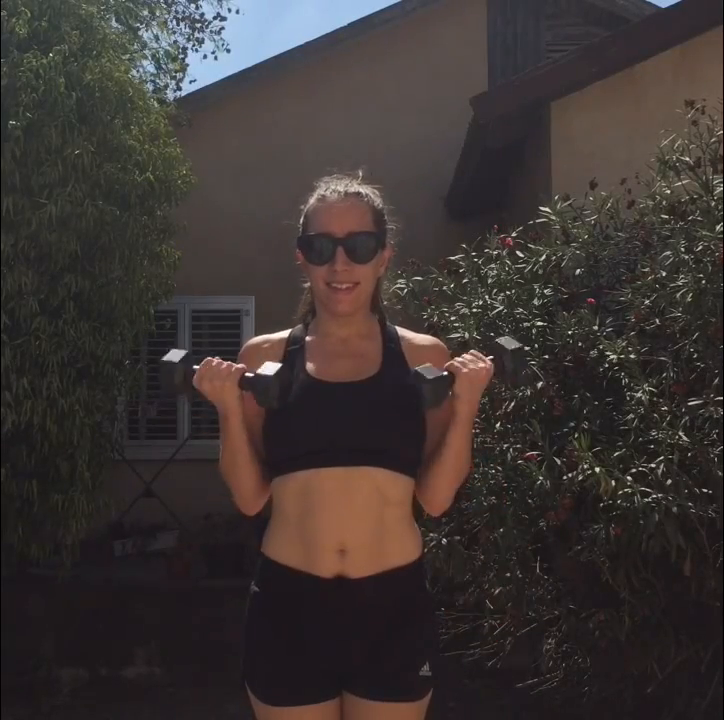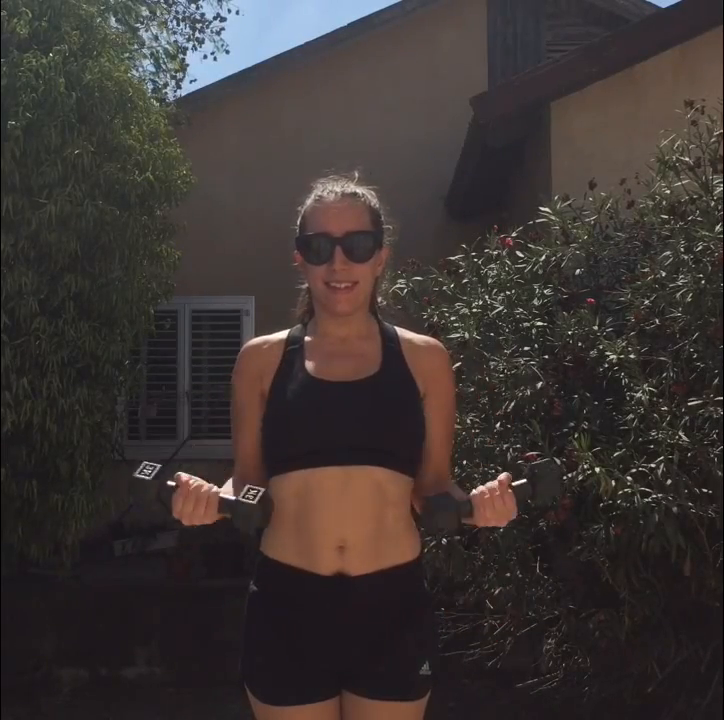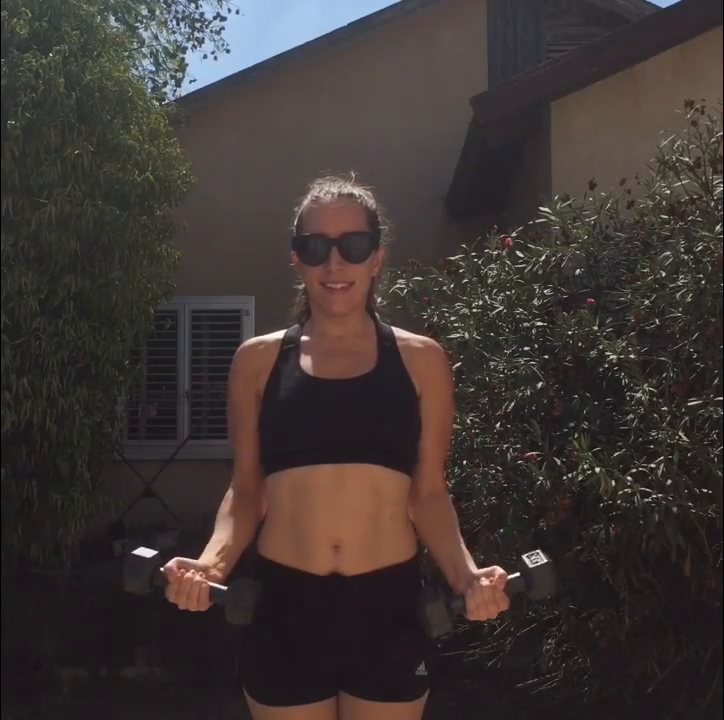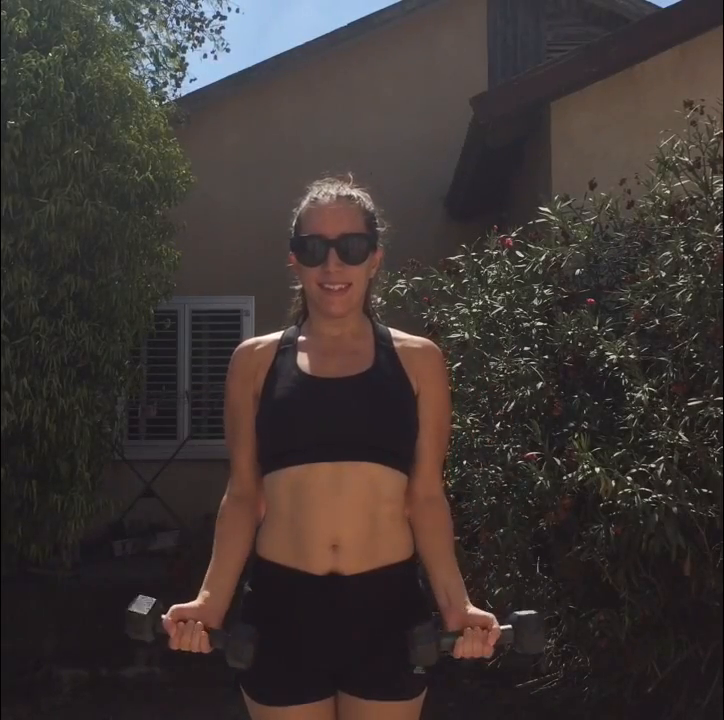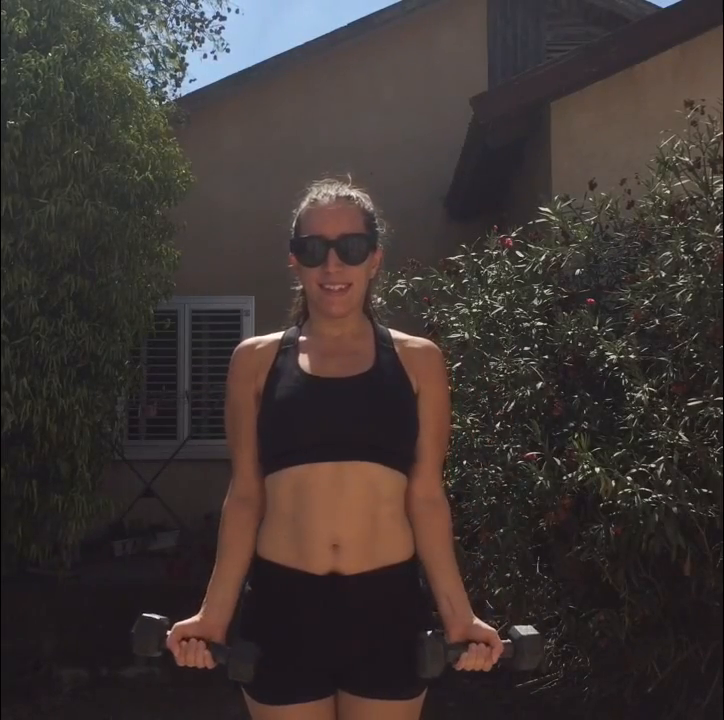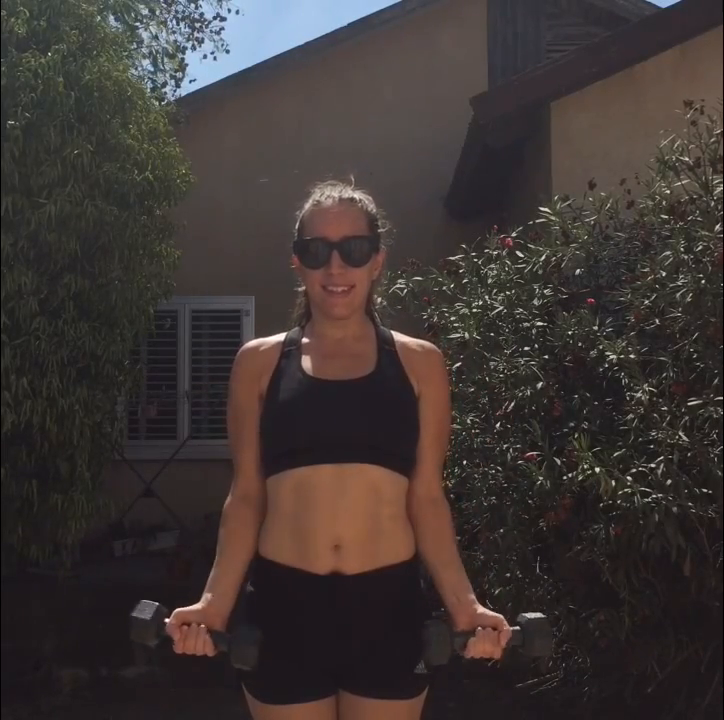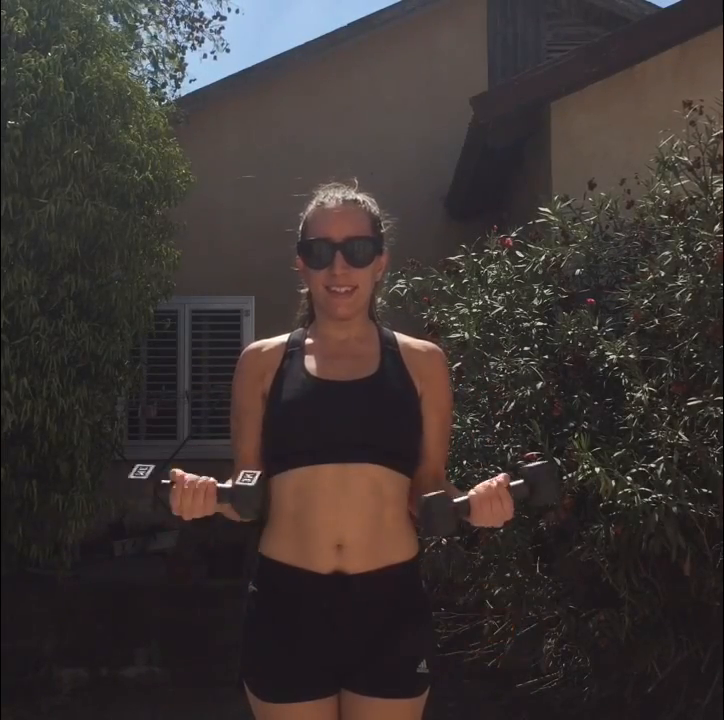
dt=0.3s
person 1, frame 1
left shoulder: (424, 358)
right shoulder: (264, 358)
left elbow: (435, 497)
right elbow: (250, 497)
left wrist: (465, 406)
right wrist: (229, 408)
left hip: (394, 607)
right hip: (289, 606)
person 1, frame 2
left shoulder: (424, 359)
right shoulder: (262, 359)
left elbow: (432, 488)
right elbow: (249, 486)
left wrist: (475, 505)
right wrist: (214, 503)
left hip: (392, 605)
right hip: (288, 604)
person 1, frame 3
left shoulder: (420, 359)
right shoulder: (259, 359)
left elbow: (428, 493)
right elbow: (246, 490)
left wrist: (467, 574)
right wrist: (212, 561)
left hip: (388, 605)
right hip: (285, 605)
person 1, frame 4
left shoulder: (418, 360)
right shoulder: (256, 360)
left elbow: (427, 495)
right elbow: (243, 493)
left wrist: (455, 601)
right wrist: (212, 597)
left hip: (387, 605)
right hip: (283, 605)
person 1, frame 5
left shoulder: (417, 360)
right shoulder: (256, 360)
left elbow: (426, 496)
right elbow: (245, 495)
left wrist: (457, 610)
right wrist: (215, 610)
left hip: (388, 604)
right hip: (283, 605)
person 1, frame 6
left shoulder: (419, 362)
right shoulder: (260, 361)
left elbow: (426, 497)
right elbow: (246, 494)
left wrist: (463, 603)
right wrist: (215, 601)
left hip: (388, 605)
right hip: (285, 604)
person 1, frame 7
left shoulder: (421, 362)
right shoulder: (263, 362)
left elbow: (427, 490)
left wrist: (470, 505)
right wrist: (212, 498)
left hip: (390, 605)
right hip: (287, 604)
